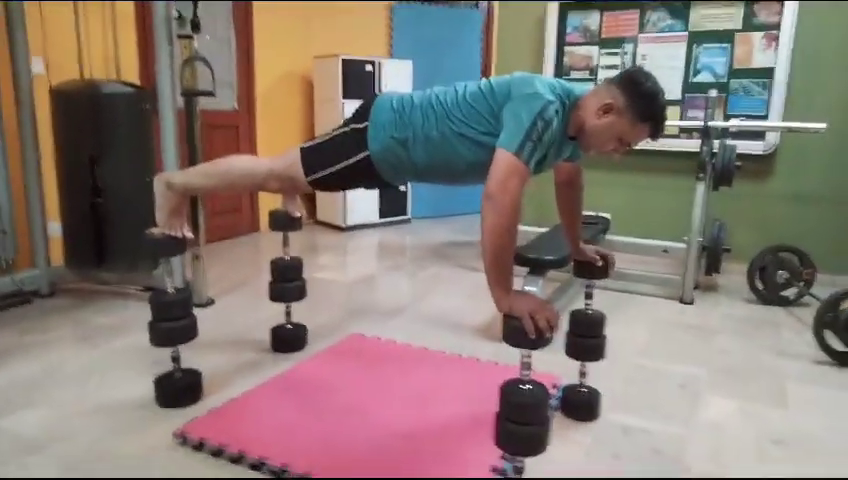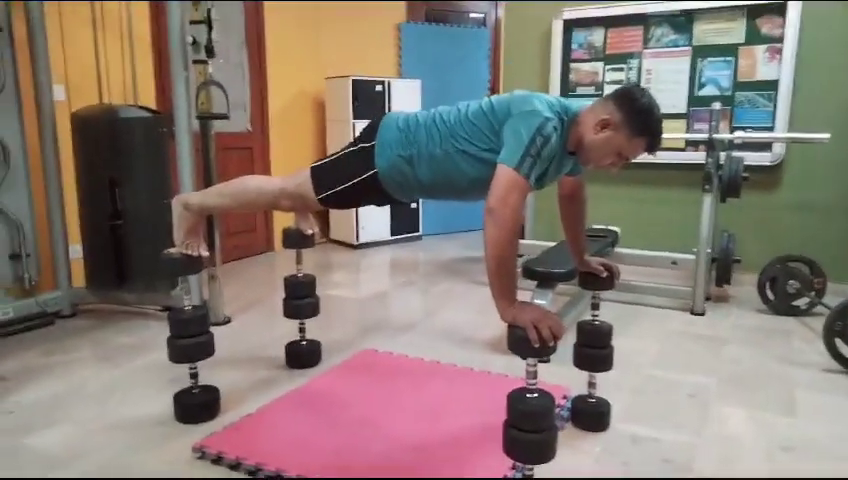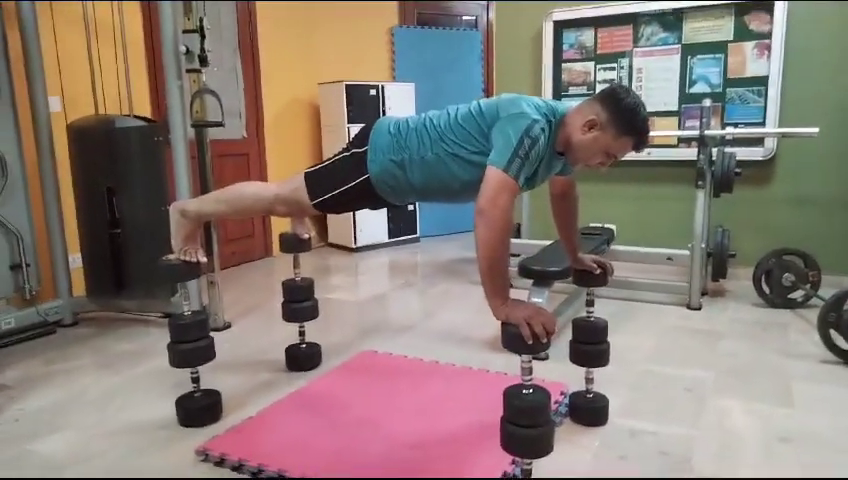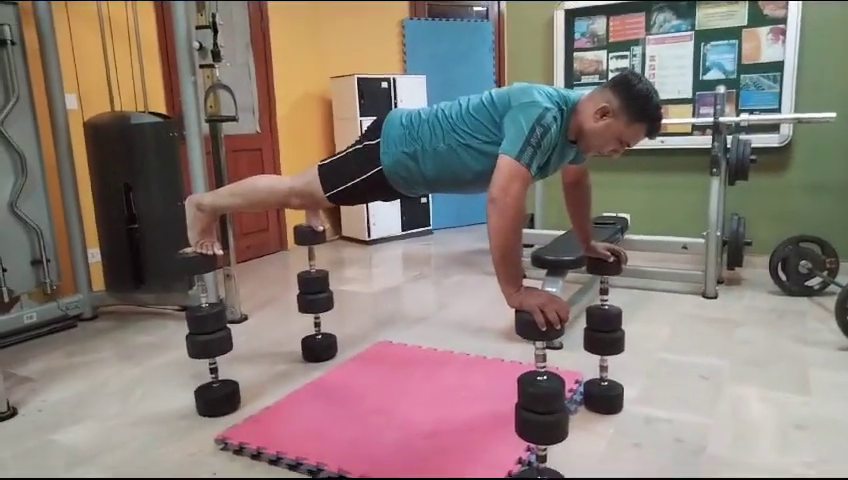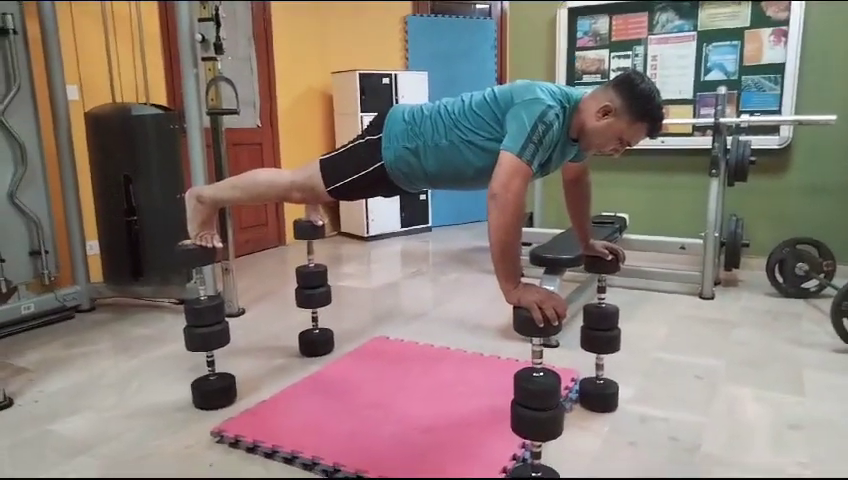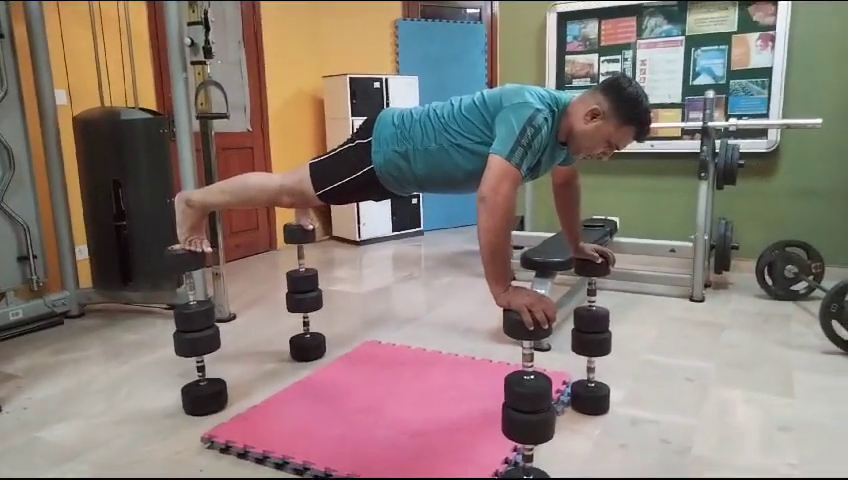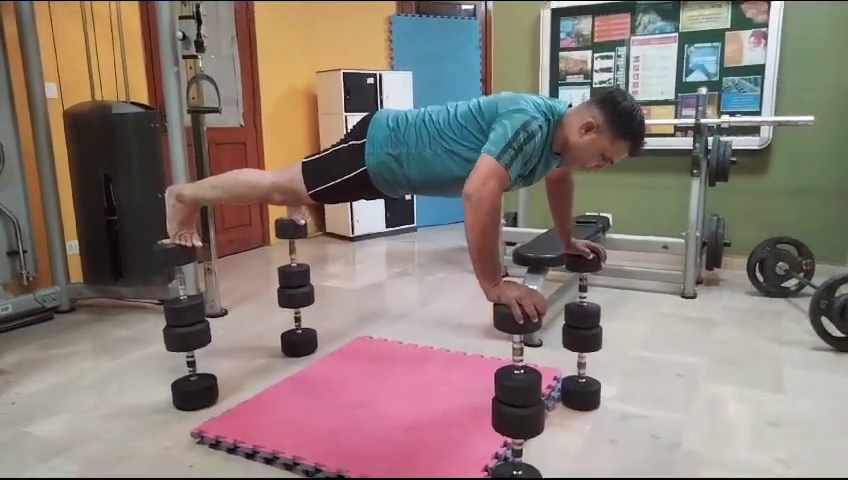
dt=0.3s
person 1, frame 1
left shoulder: (575, 116)
right shoulder: (542, 107)
left elbow: (568, 179)
right elbow: (500, 196)
left wrist: (576, 247)
right wrist: (504, 294)
left hip: (396, 146)
right hip: (385, 136)
right knee: (279, 171)
right ankle: (175, 183)
person 1, frame 2
left shoulder: (575, 131)
right shoulder: (542, 123)
left elbow: (570, 192)
right elbow: (501, 209)
left wrist: (581, 258)
right wrist: (508, 305)
left hip: (405, 165)
right hip: (391, 154)
right knee: (291, 190)
right ankle: (191, 204)
person 1, frame 3
left shoulder: (564, 134)
right shoulder: (530, 125)
left elbow: (563, 191)
right elbow: (491, 210)
left wrist: (575, 255)
right wrist: (502, 303)
left hip: (398, 167)
right hip: (384, 159)
right knee: (284, 197)
right ankle: (189, 210)
person 1, frame 4
left shoulder: (576, 122)
right shoulder: (541, 114)
left elbow: (575, 180)
right elbow: (502, 198)
left wrist: (588, 244)
right wrist: (515, 291)
left hip: (413, 160)
right hip: (397, 151)
right knee: (298, 190)
right ankle: (205, 205)
person 1, frame 5
left shoulder: (578, 121)
right shoulder: (545, 112)
left elbow: (575, 178)
right elbow: (503, 194)
left wrist: (586, 242)
right wrist: (513, 286)
left hip: (411, 153)
right hip: (398, 146)
right knee: (299, 184)
right ankle: (204, 196)
person 1, frame 6
left shoulder: (567, 123)
right shoulder: (533, 115)
left elbow: (565, 180)
right elbow: (493, 197)
left wrist: (577, 245)
right wrist: (503, 290)
left hip: (404, 159)
right hip: (388, 148)
right knee: (289, 187)
right ankle: (194, 201)
person 1, frame 7
left shoulder: (563, 128)
right shoulder: (530, 123)
left elbow: (558, 178)
right elbow: (478, 194)
left wrist: (568, 240)
right wrist: (493, 285)
left hip: (393, 158)
right hip: (381, 150)
right knee: (281, 184)
right ankle: (185, 195)
